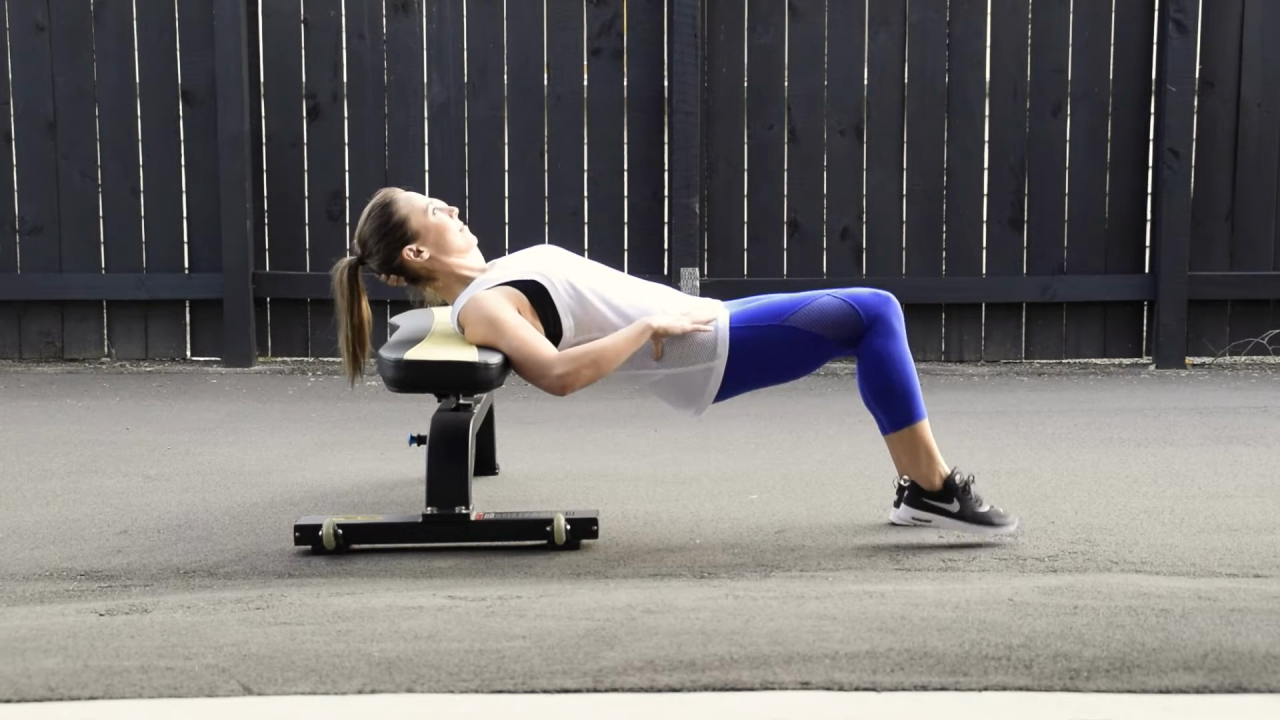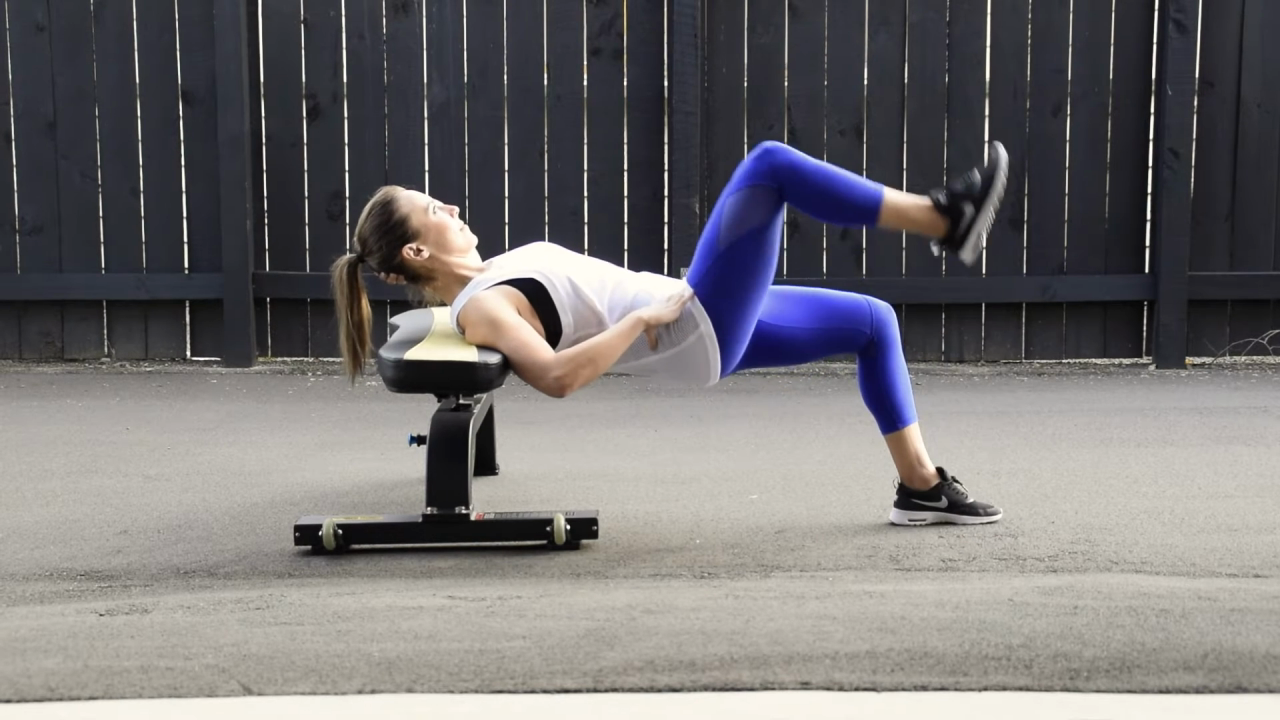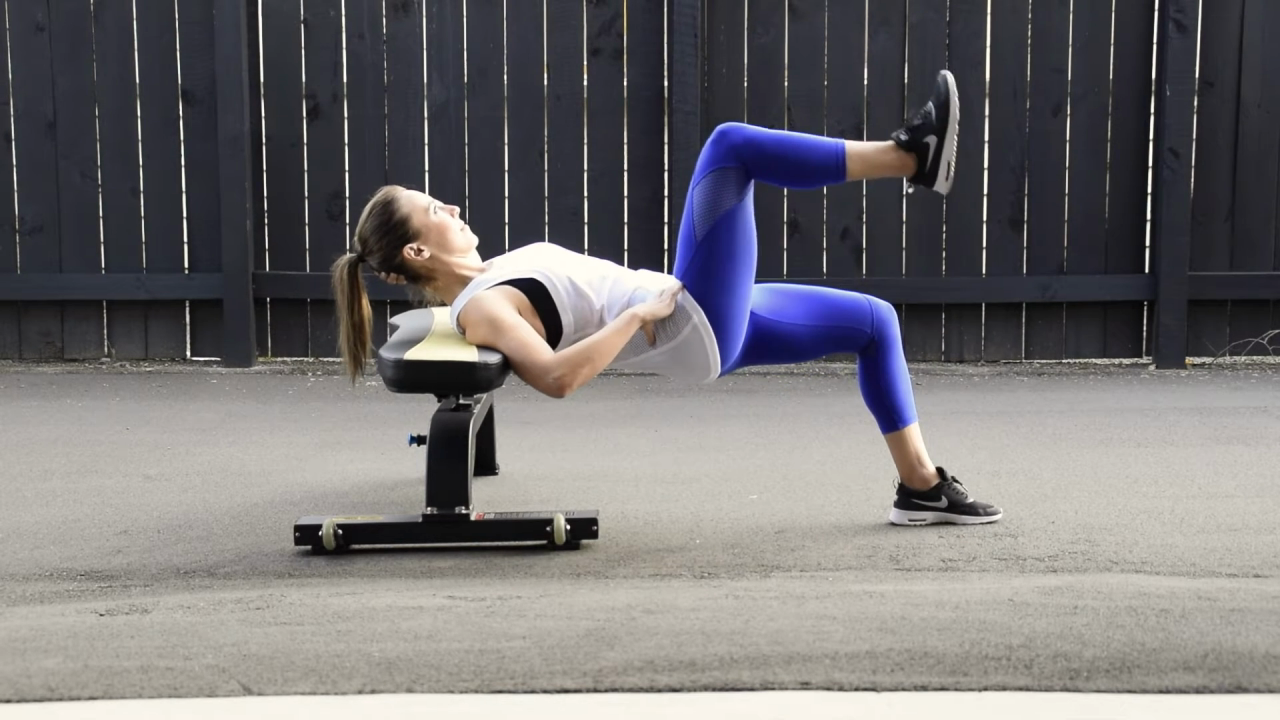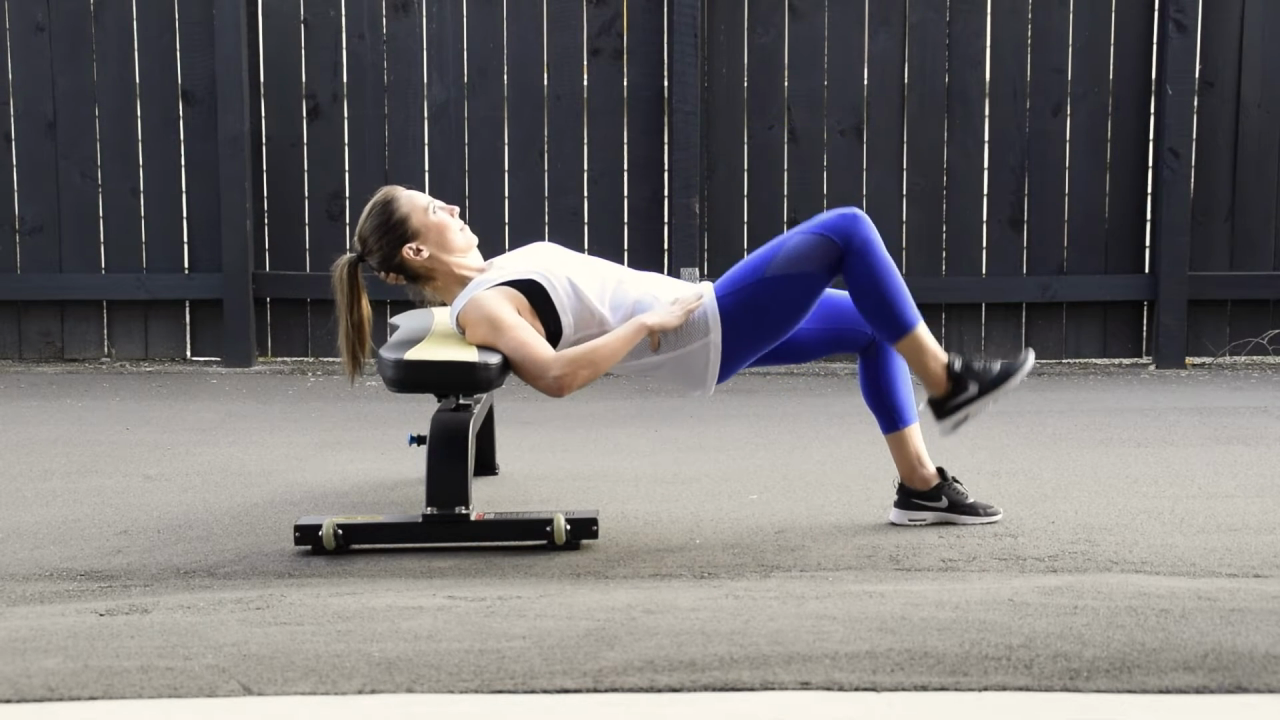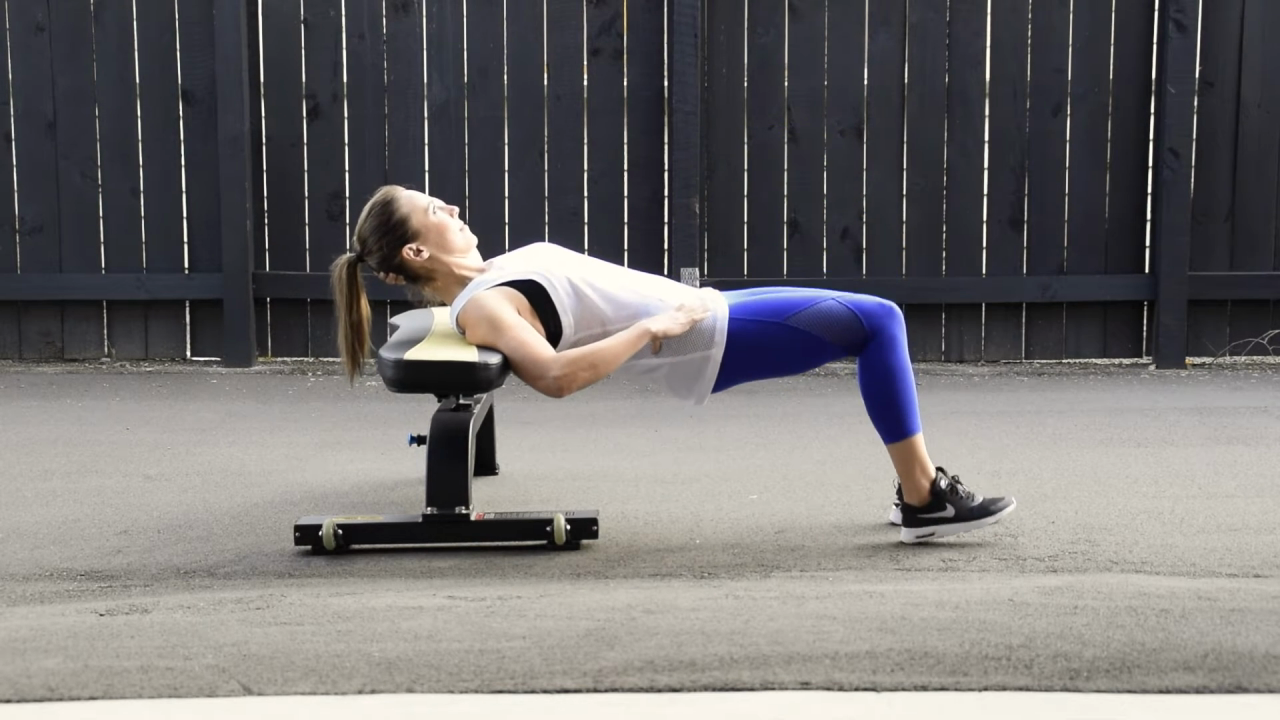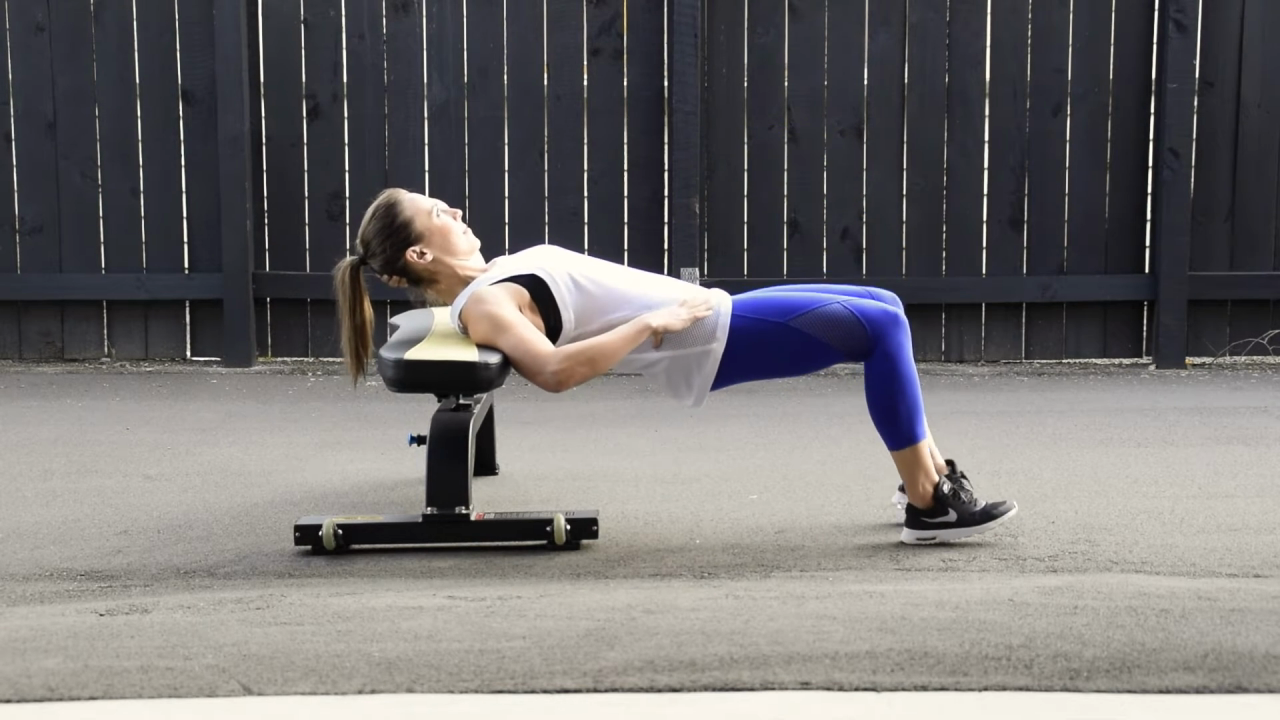
dt=0.5s
person 1, frame 1
left shoulder: (488, 282)
right shoulder: (480, 309)
right elbow: (559, 374)
left wrist: (672, 312)
right wrist: (651, 324)
left hip: (704, 331)
right hip: (702, 356)
left knee: (868, 319)
right knee: (870, 310)
left ankle: (916, 488)
right ankle: (934, 486)
person 1, frame 2
left shoulder: (486, 283)
right shoulder: (479, 308)
right elbow: (557, 375)
right wrist: (643, 317)
left hip: (703, 325)
right hip: (695, 331)
left knee: (873, 319)
right knee: (769, 164)
left ankle: (922, 487)
right ankle: (945, 220)
person 1, frame 3
left shoulder: (487, 283)
right shoulder: (479, 311)
right elbow: (558, 377)
right wrist: (641, 315)
left hip: (704, 323)
right hip: (693, 329)
left knee: (873, 322)
right knee: (728, 145)
left ankle: (921, 489)
right ankle: (914, 157)
person 1, frame 4
left shoulder: (489, 283)
right shoulder: (479, 309)
right elbow: (557, 375)
right wrist: (650, 320)
left hip: (702, 321)
right hip: (701, 336)
left knee: (870, 324)
right knee: (843, 230)
left ankle: (921, 487)
right ankle: (945, 381)
person 1, frame 5
left shoulder: (487, 280)
right shoulder: (480, 308)
right elbow: (557, 375)
right wrist: (653, 328)
left hip: (703, 316)
right hip: (703, 347)
left knee: (875, 320)
right knee: (877, 320)
left ankle: (919, 484)
right ankle: (924, 499)
person 1, frame 6
left shoulder: (490, 282)
right shoulder: (480, 305)
right elbow: (555, 370)
right wrist: (654, 322)
left hip: (702, 319)
right hip: (703, 345)
left knee: (882, 309)
right knee: (882, 329)
left ankle: (927, 469)
right ankle: (927, 501)
